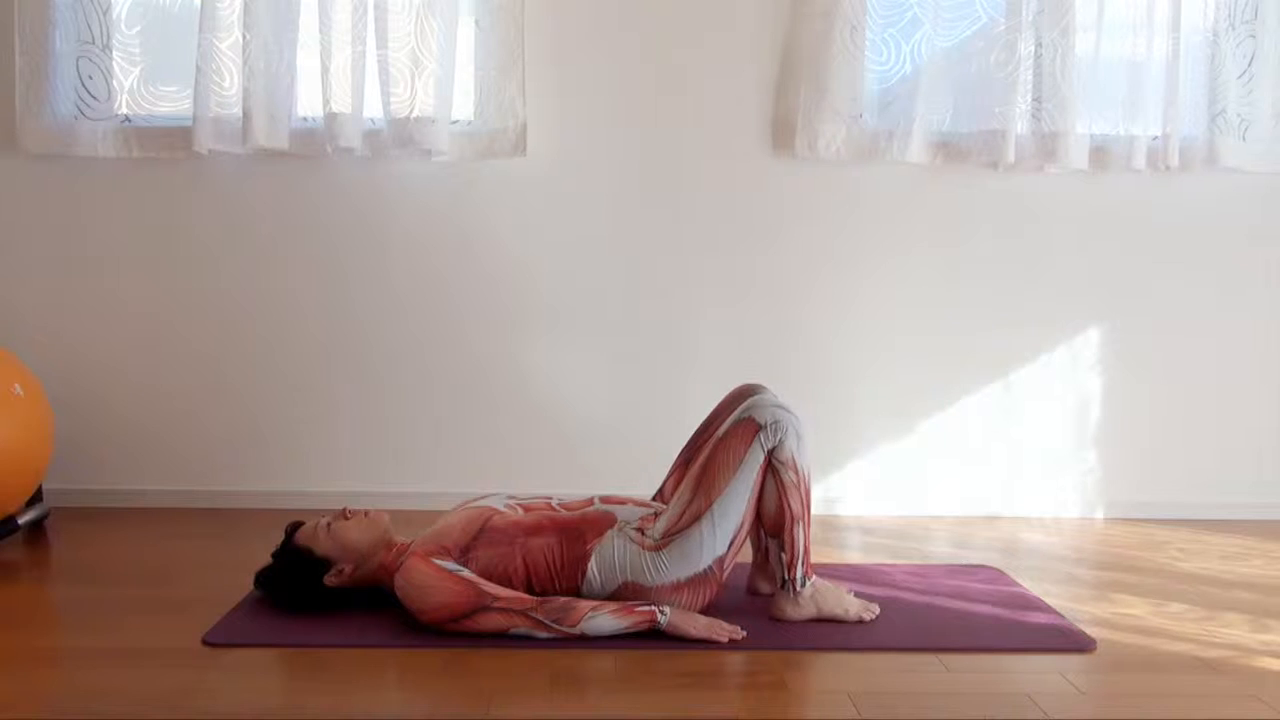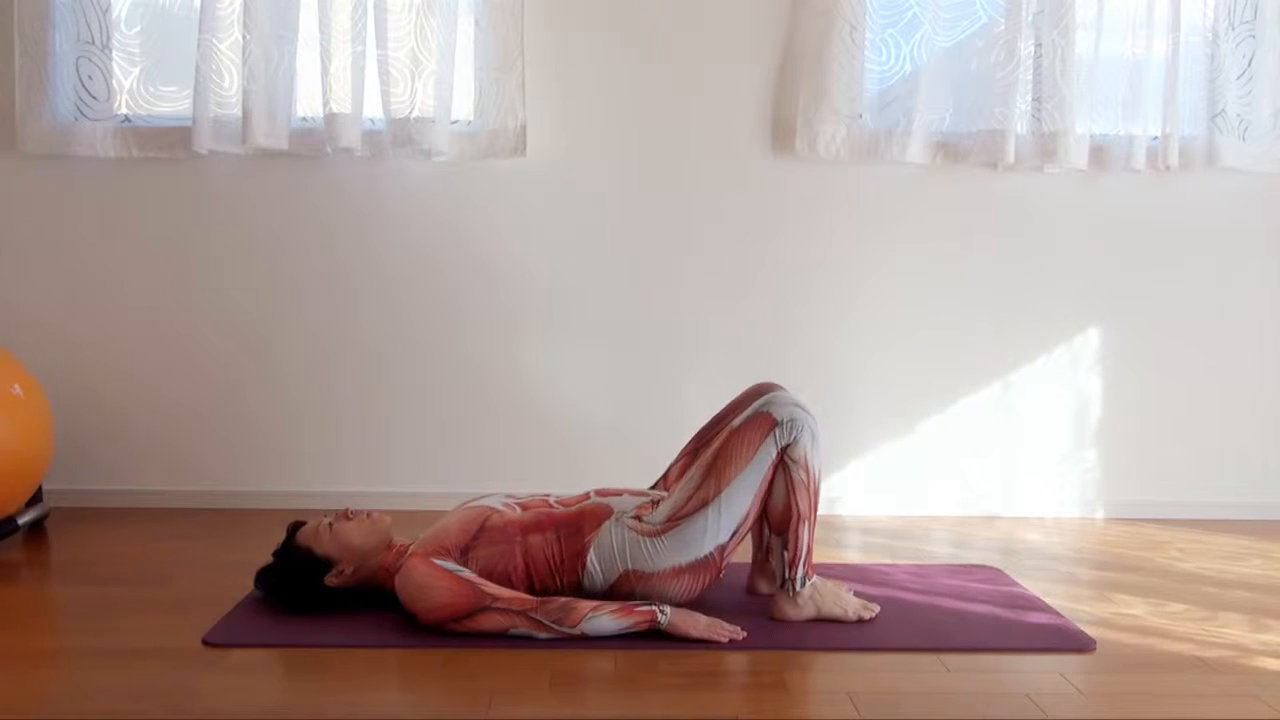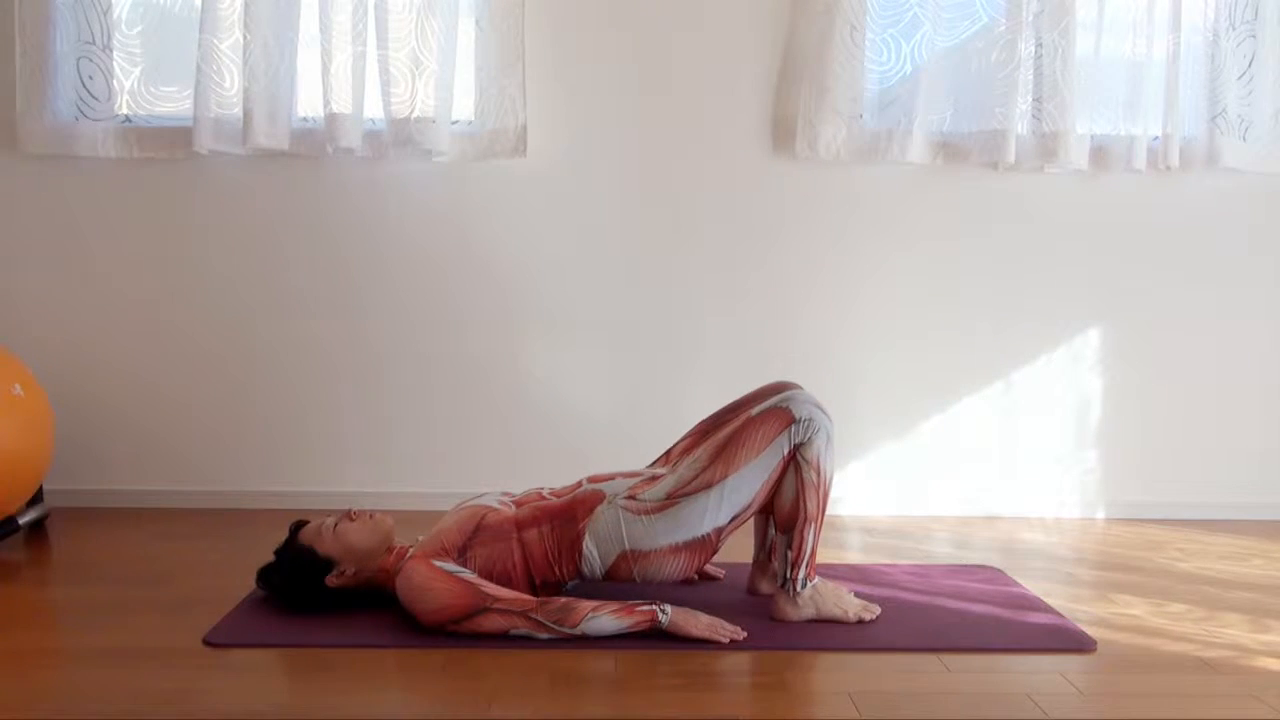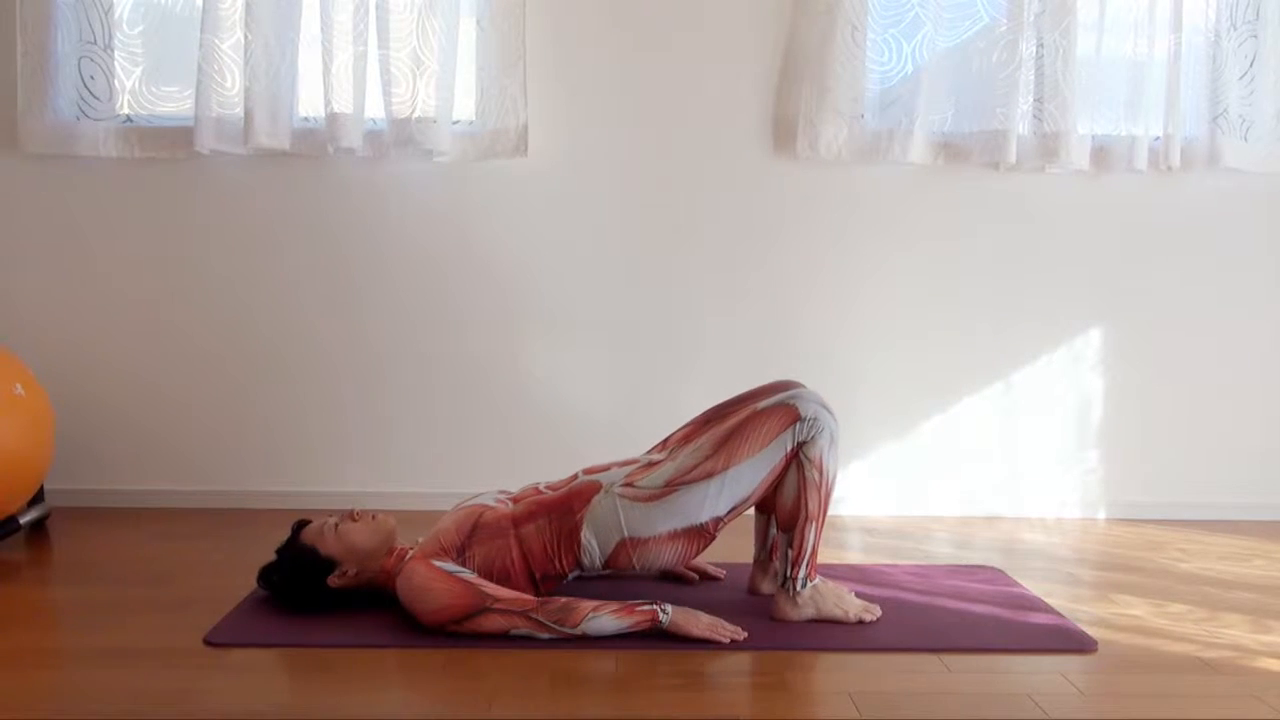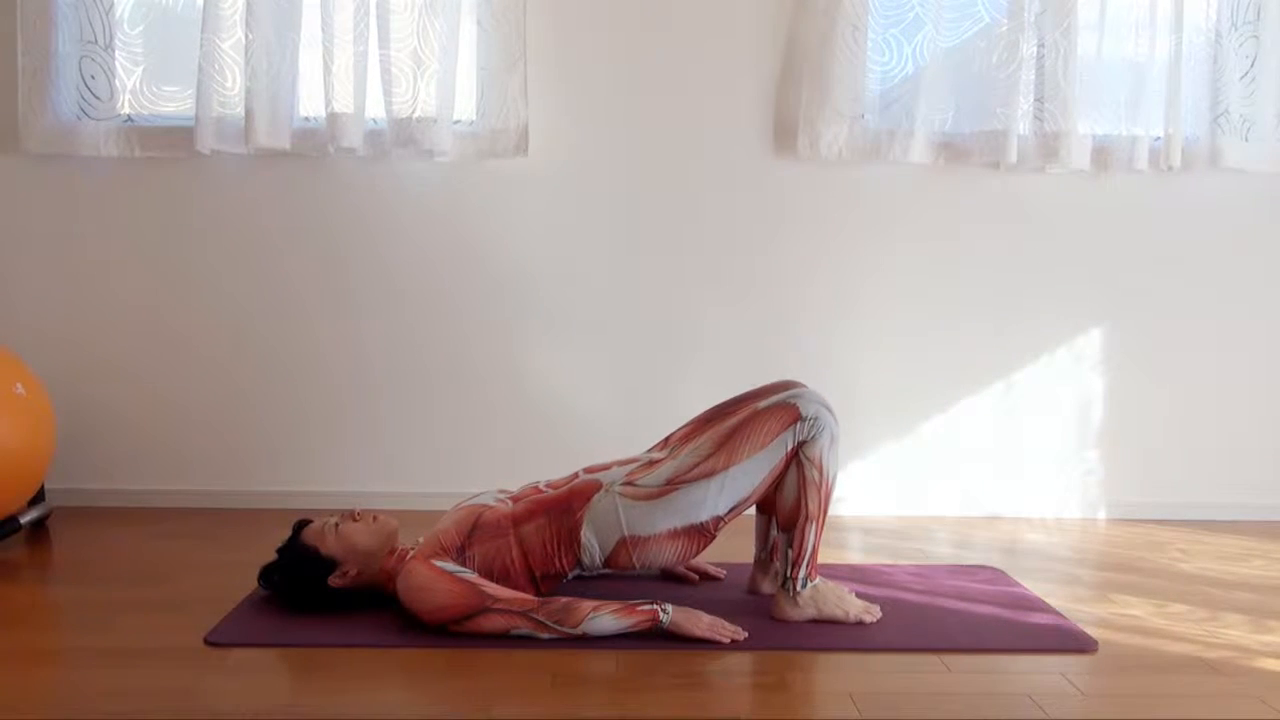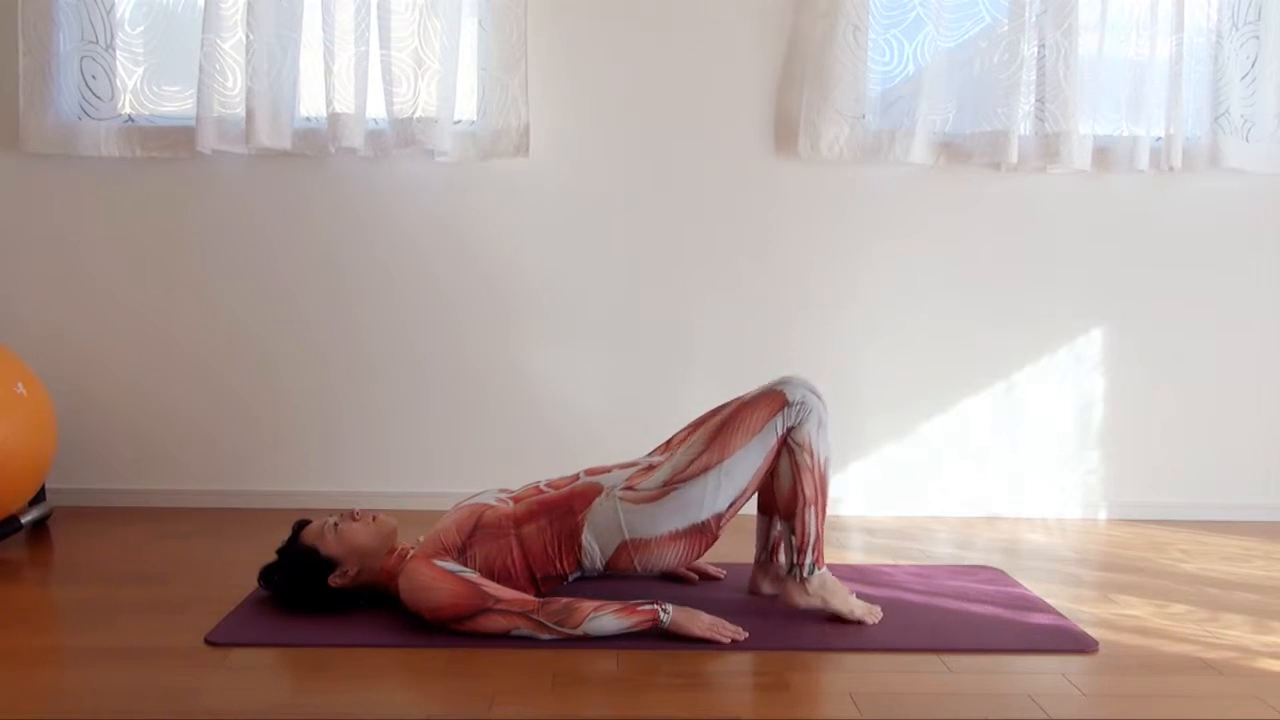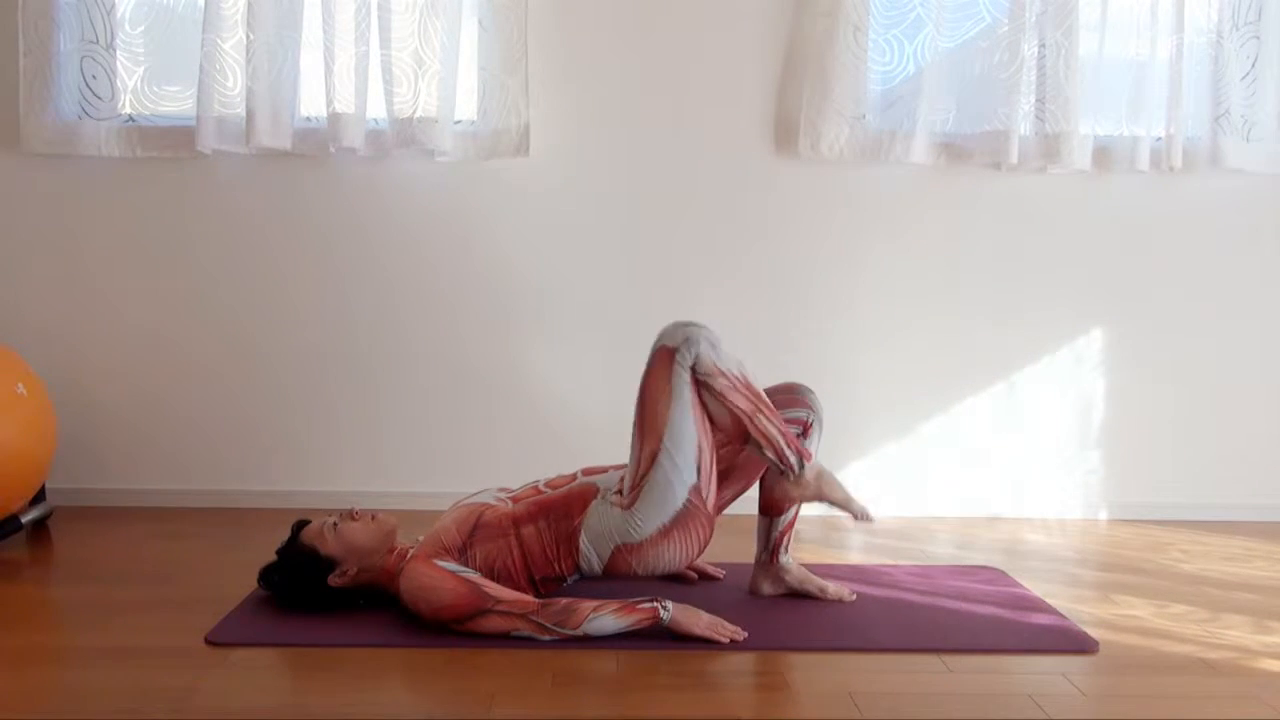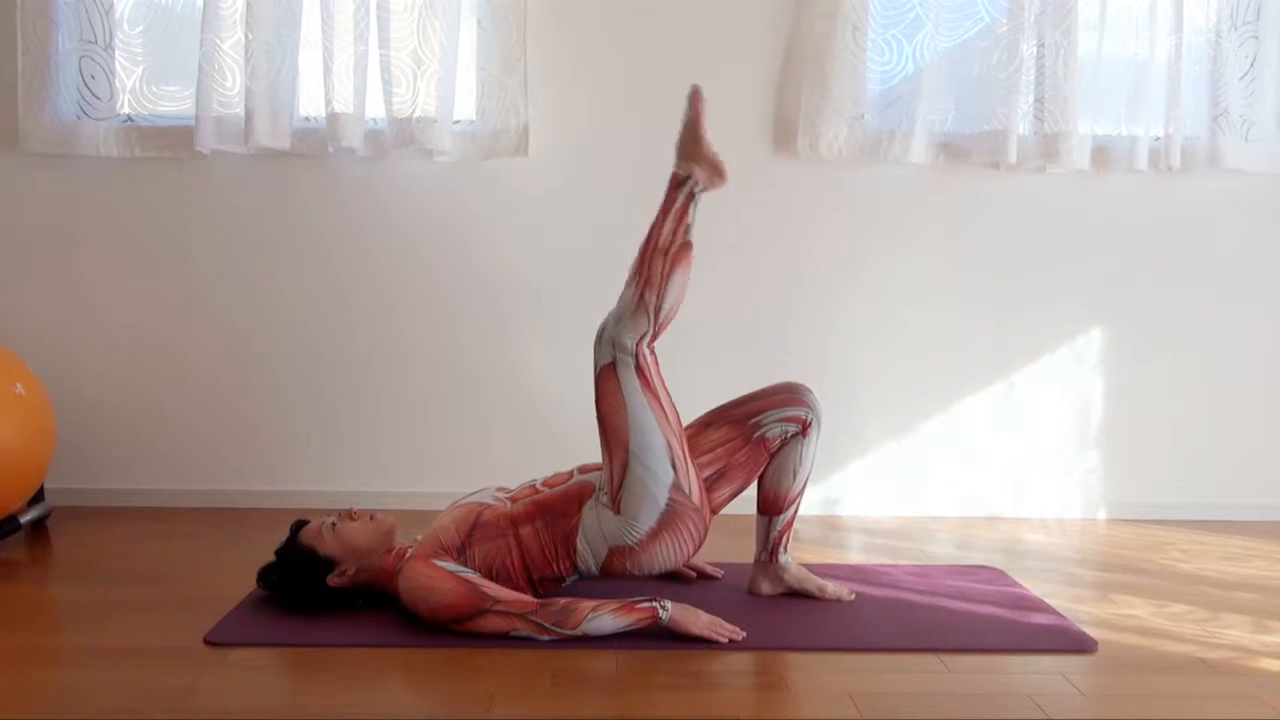
dt=0.4s
person 1, frame 1
left shoulder: (426, 554)
right shoulder: (419, 585)
right elbow: (541, 617)
left wrist: (650, 514)
right wrist: (665, 615)
left hip: (638, 529)
right hip: (657, 568)
left knee: (751, 400)
right knee: (769, 417)
left ankle: (770, 570)
right ankle: (796, 592)
person 1, frame 2
left shoulder: (425, 555)
right shoulder: (420, 585)
right elbow: (541, 617)
right wrist: (665, 615)
left hip: (637, 517)
right hip: (651, 555)
left knee: (765, 400)
right knee: (785, 416)
left ankle: (769, 570)
right ankle: (797, 593)
person 1, frame 3
left shoulder: (423, 557)
right shoulder: (419, 588)
right elbow: (542, 617)
right wrist: (666, 616)
left hip: (630, 500)
right hip: (637, 532)
left knee: (783, 399)
right knee: (802, 416)
left ankle: (771, 570)
right ankle: (798, 593)
person 1, frame 4
left shoulder: (423, 559)
right shoulder: (420, 589)
right elbow: (542, 616)
right wrist: (666, 615)
left hip: (621, 494)
right hip: (628, 522)
left knee: (788, 401)
right knee: (808, 415)
left ankle: (771, 569)
right ankle: (799, 592)
person 1, frame 5
left shoulder: (425, 556)
right shoulder: (419, 587)
right elbow: (541, 617)
right wrist: (667, 615)
left hip: (620, 492)
right hip: (628, 523)
left knee: (790, 400)
right knee: (809, 415)
left ankle: (772, 569)
right ankle: (799, 593)
person 1, frame 6
left shoulder: (428, 555)
right shoulder: (420, 585)
right elbow: (542, 618)
right wrist: (668, 615)
left hip: (626, 496)
right hip: (631, 527)
left knee: (787, 404)
right knee: (796, 401)
left ankle: (772, 568)
right ankle: (807, 579)
person 1, frame 7
left shoulder: (432, 552)
right shoulder: (421, 585)
right elbow: (541, 618)
left wrist: (672, 553)
right wrist: (667, 612)
left hip: (625, 506)
right hip: (639, 526)
left knee: (797, 402)
right knee: (684, 341)
left ankle: (774, 567)
right ankle: (803, 472)
person 1, frame 8
left shoulder: (426, 552)
right shoulder: (418, 583)
right elbow: (543, 618)
right wrist: (665, 611)
left hip: (648, 518)
right hip: (637, 531)
left knee: (796, 403)
right knee: (619, 342)
left ankle: (774, 567)
